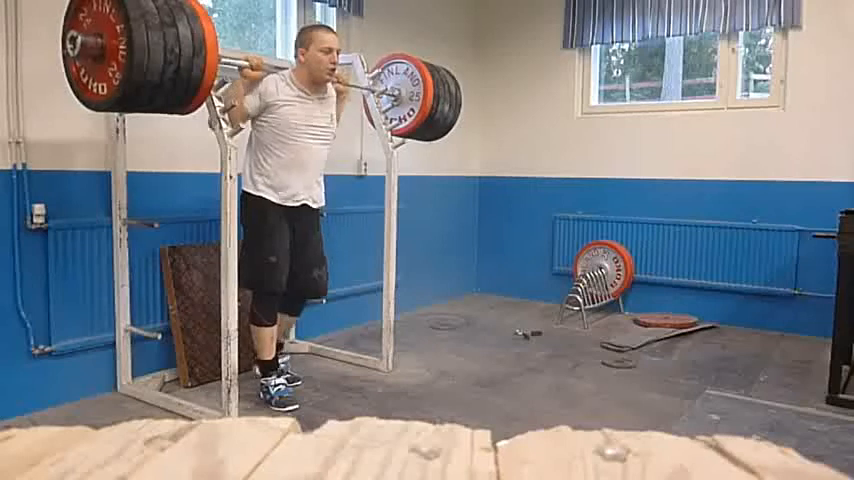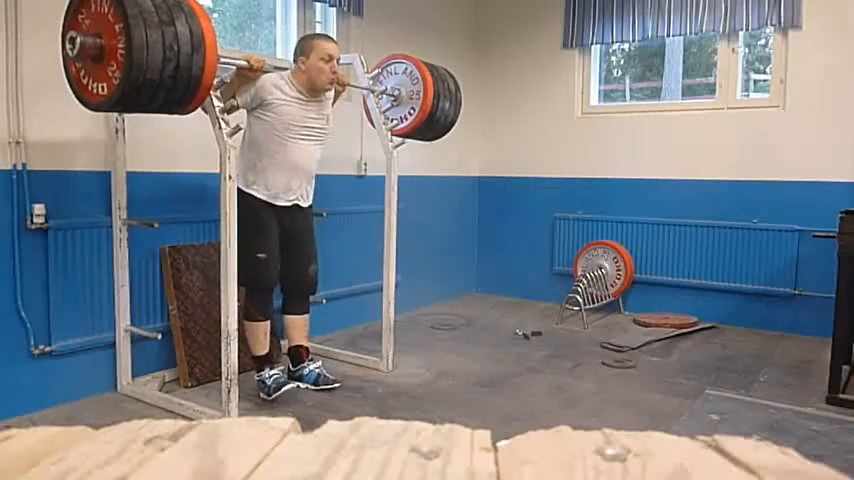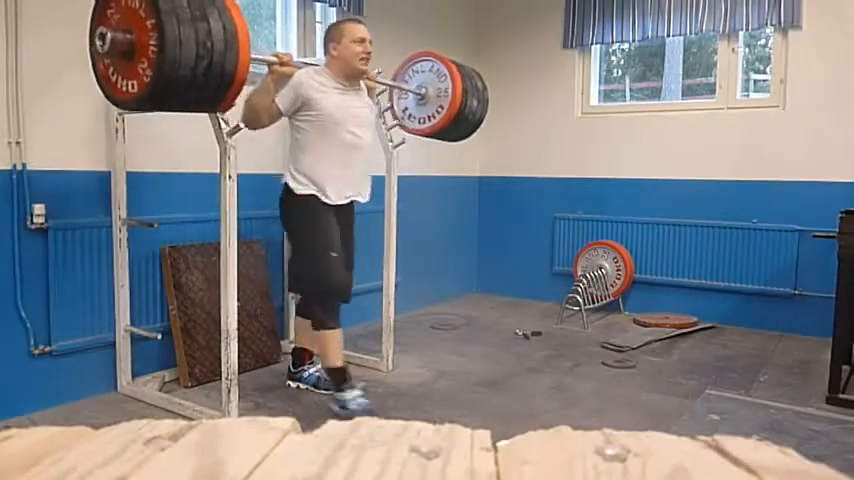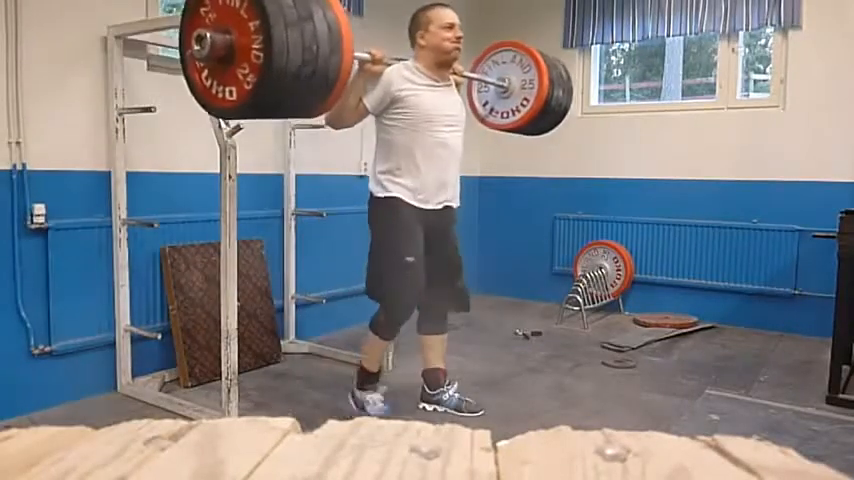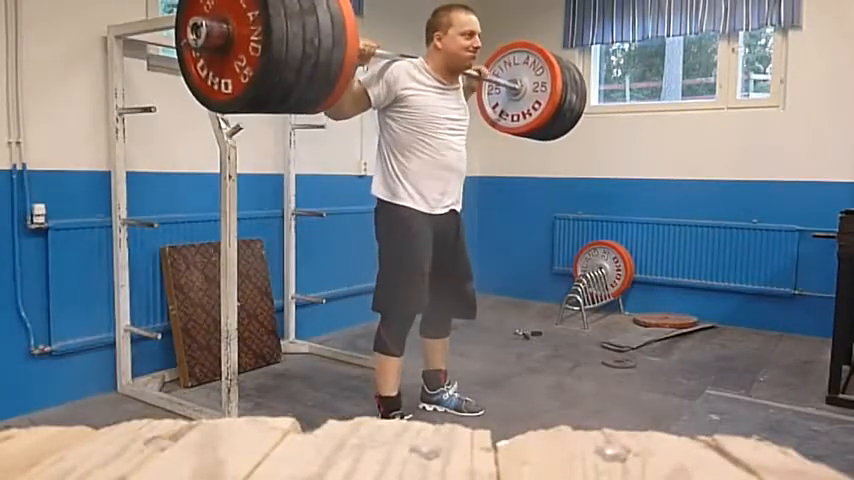
dt=1s
person 1, frame 1
left shoulder: (328, 94)
right shoulder: (270, 87)
left wrist: (341, 95)
right wrist: (244, 79)
left hip: (308, 205)
right hip: (267, 203)
left knee: (303, 288)
right knee: (268, 290)
left ankle: (273, 355)
right ankle: (269, 377)
person 1, frame 2
left shoulder: (326, 97)
right shoulder: (267, 86)
left wrist: (338, 92)
right wrist: (241, 76)
left hip: (299, 204)
right hip: (259, 202)
left knee: (301, 285)
right knee: (261, 286)
left ankle: (301, 364)
right ankle: (265, 370)
person 1, frame 3
left shoulder: (362, 91)
right shoulder: (305, 82)
right elbow: (252, 118)
right wrist: (274, 77)
left hip: (342, 202)
right hip: (308, 201)
left knee: (321, 289)
right knee: (327, 287)
left ankle: (301, 364)
right ankle: (342, 387)
person 1, frame 4
left shoulder: (451, 86)
right shoulder: (394, 79)
right elbow: (337, 119)
right wrist: (362, 75)
left hip: (441, 207)
right hip: (398, 204)
left knee: (439, 299)
right knee: (400, 299)
left ankle: (436, 387)
right ankle: (365, 386)
person 1, frame 5
left shoulder: (456, 84)
right shoulder: (399, 75)
right elbow: (337, 109)
right wrist: (352, 65)
left hip: (447, 213)
right hip: (405, 212)
left knee: (445, 303)
right knee: (400, 311)
left ankle: (436, 388)
right ankle: (389, 413)
